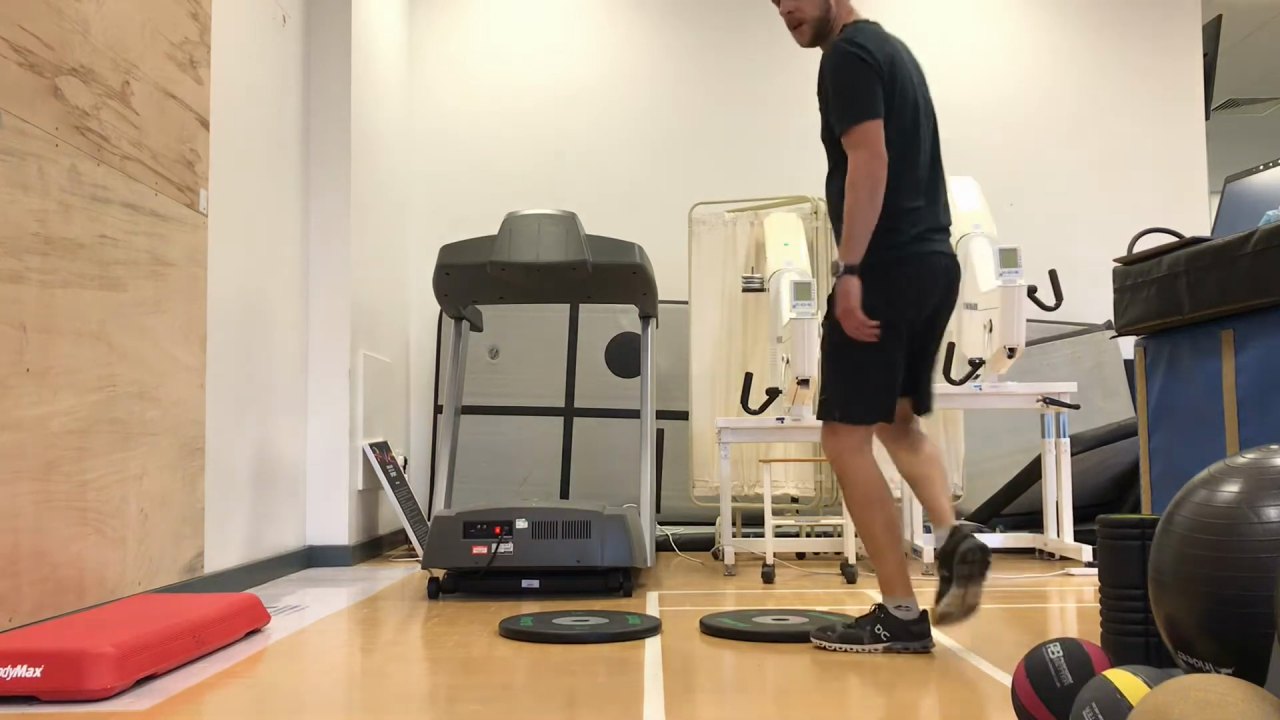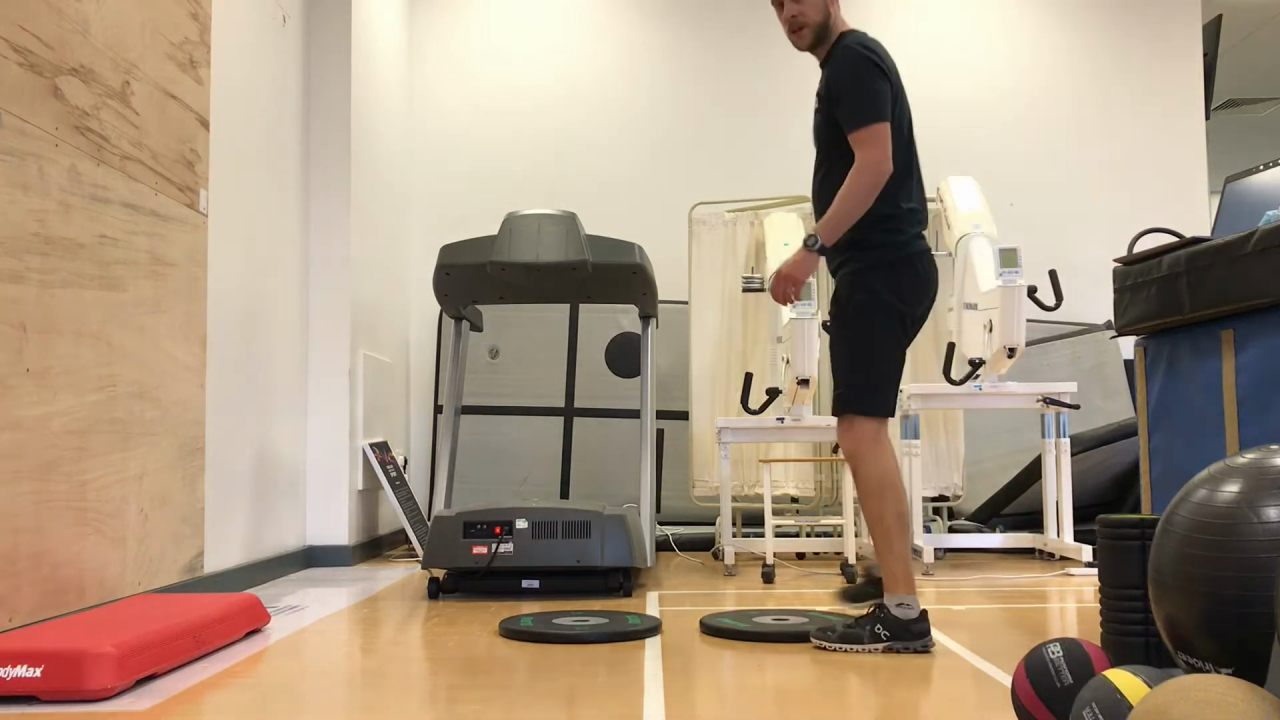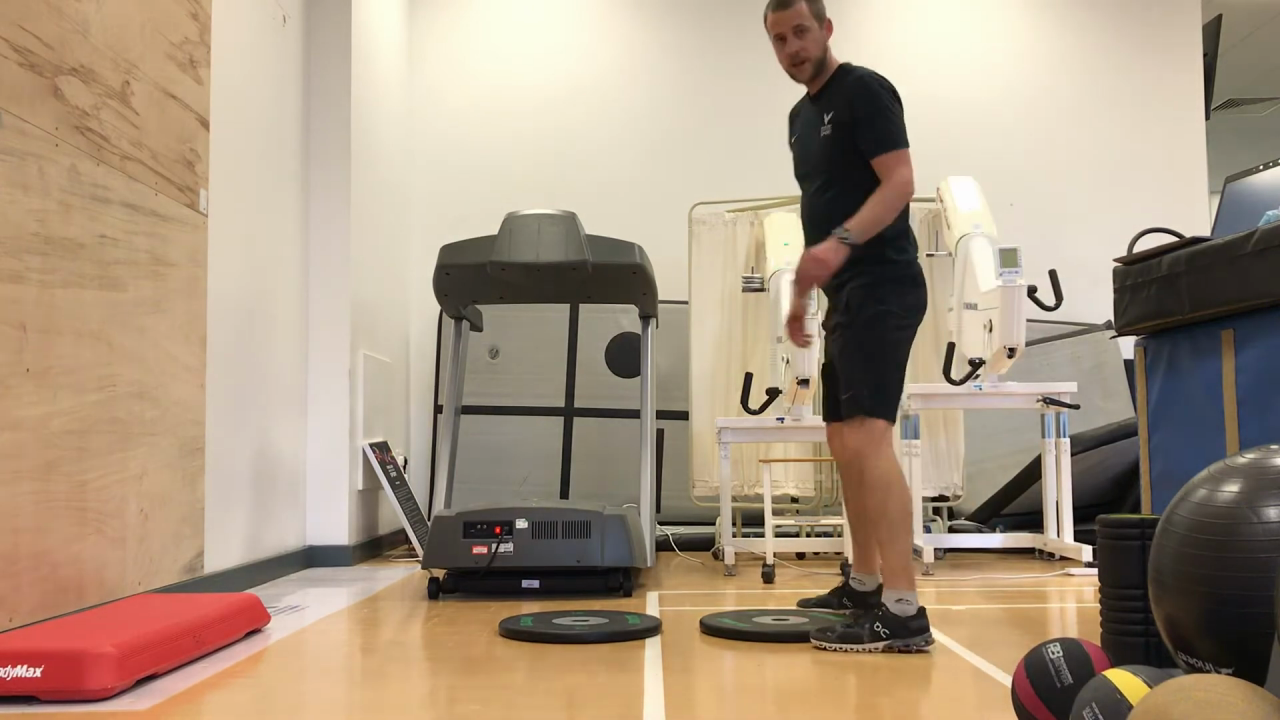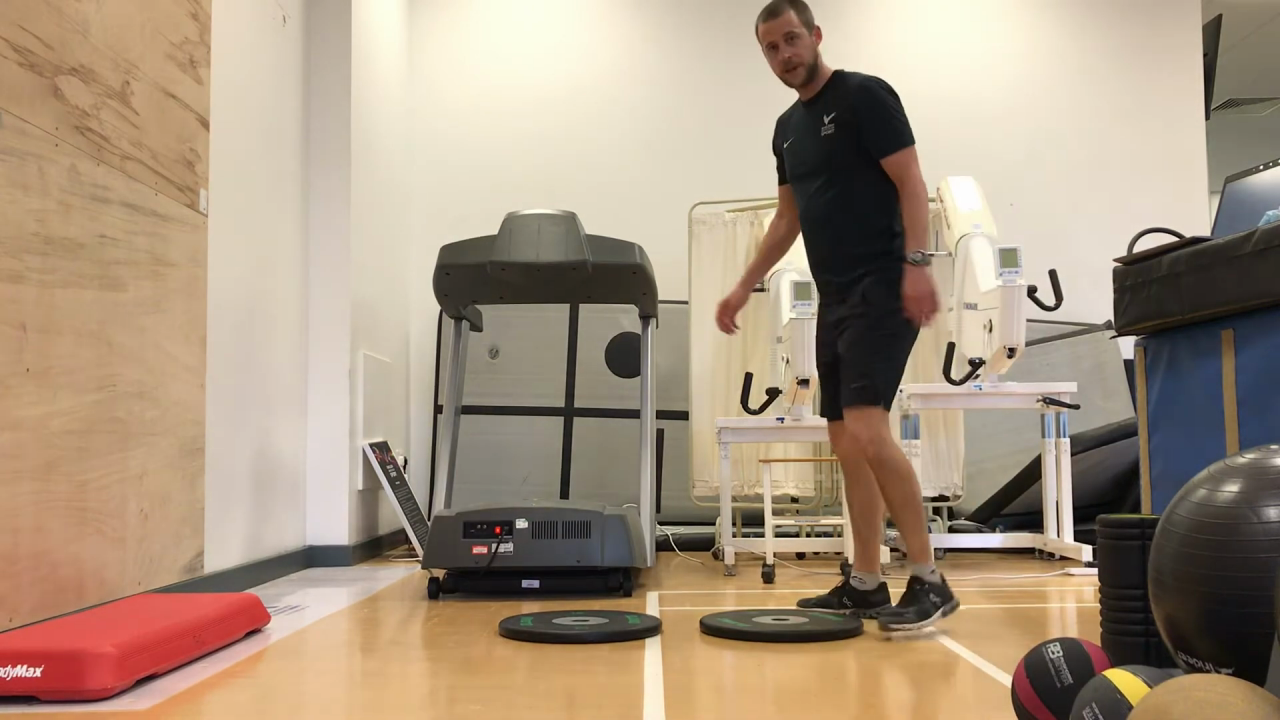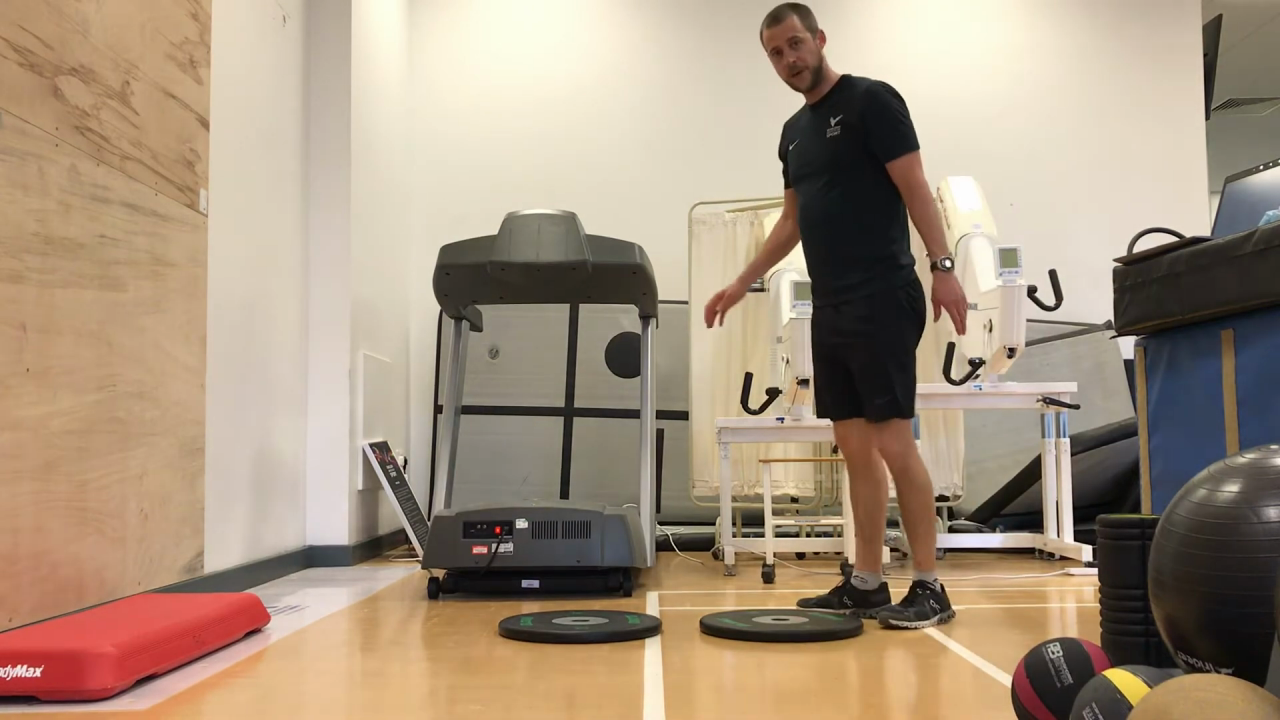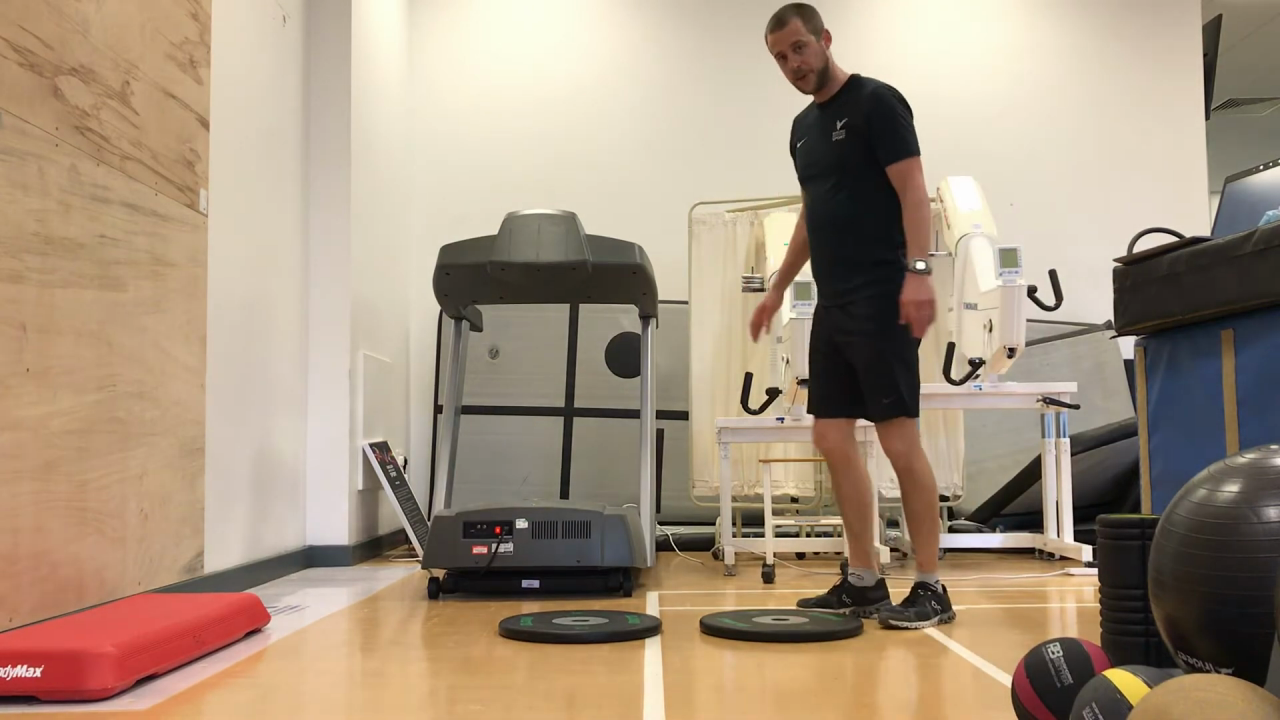
dt=0.2s
person 1, frame 1
left shoulder: (847, 54)
left elbow: (869, 163)
left wrist: (848, 272)
left hip: (888, 270)
right hip: (933, 263)
left knee: (845, 437)
right knee: (897, 422)
left ankle: (901, 614)
right ankle: (955, 540)
person 1, frame 2
left shoulder: (851, 58)
right shoulder: (851, 62)
left elbow: (875, 163)
left wrist: (812, 246)
left hip: (880, 265)
right hip: (894, 263)
left knee: (858, 432)
right knee: (866, 422)
left ankle: (902, 612)
right ankle: (889, 568)
person 1, frame 3
left shoulder: (863, 91)
right shoulder: (802, 115)
left elbow: (898, 183)
left wrist: (840, 243)
right wrist: (799, 296)
left hip: (880, 287)
right hip: (849, 293)
left knee: (867, 440)
right knee: (844, 444)
left ankle: (902, 610)
right ankle: (865, 584)
person 1, frame 4
left shoulder: (865, 95)
right shoulder: (788, 126)
left elbow: (910, 181)
right elbow: (788, 217)
left wrist: (916, 262)
right wrist: (746, 285)
left hip: (881, 291)
right hip: (836, 298)
left knee: (866, 431)
right knee: (845, 441)
left ankle: (928, 579)
right ankle: (865, 582)
person 1, frame 5
left shoulder: (871, 100)
right shoulder: (794, 131)
left elbow: (914, 187)
left wrist: (942, 267)
right wrist: (740, 284)
left hip: (882, 297)
right hip: (829, 304)
left knee: (892, 443)
right knee: (855, 446)
left ankle: (928, 585)
right ankle: (867, 583)
person 1, frame 6
left shoulder: (876, 102)
right shoulder: (804, 126)
left elbow: (912, 191)
left wrist: (916, 272)
right wrist: (776, 290)
left hip: (883, 300)
right hip: (833, 304)
left knee: (899, 442)
right knee: (832, 441)
left ankle: (931, 587)
right ankle: (864, 581)
